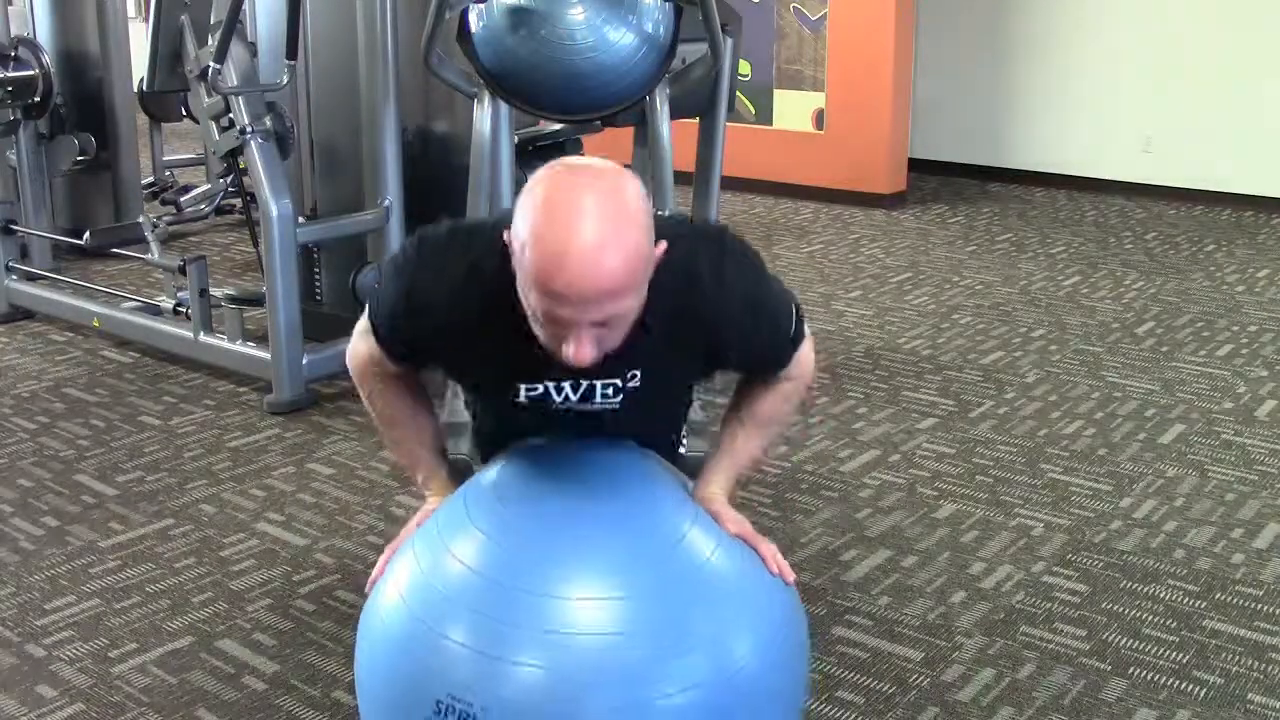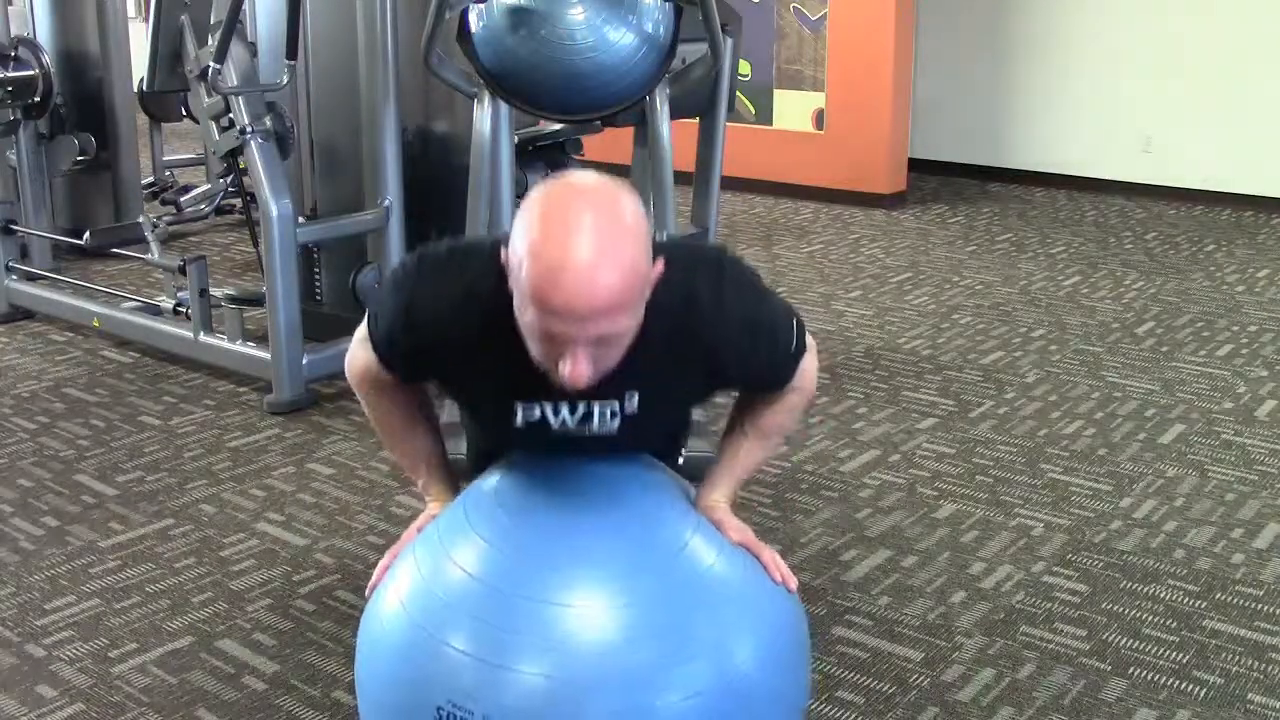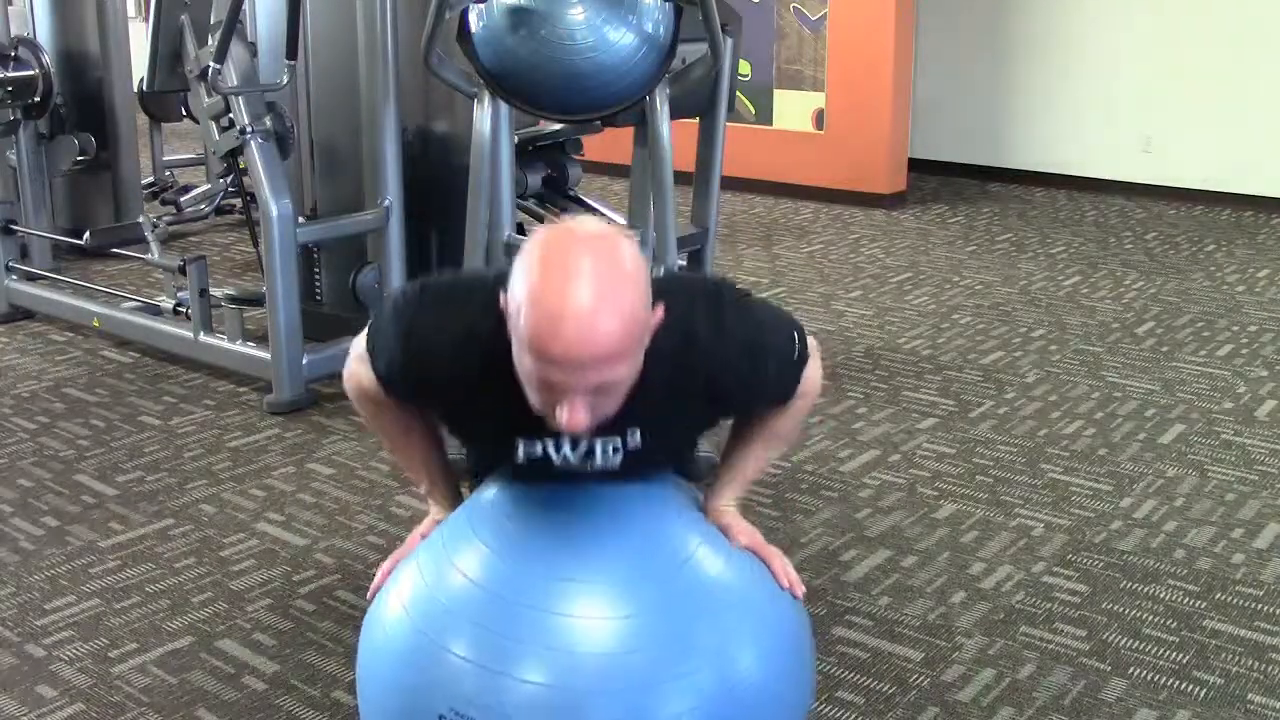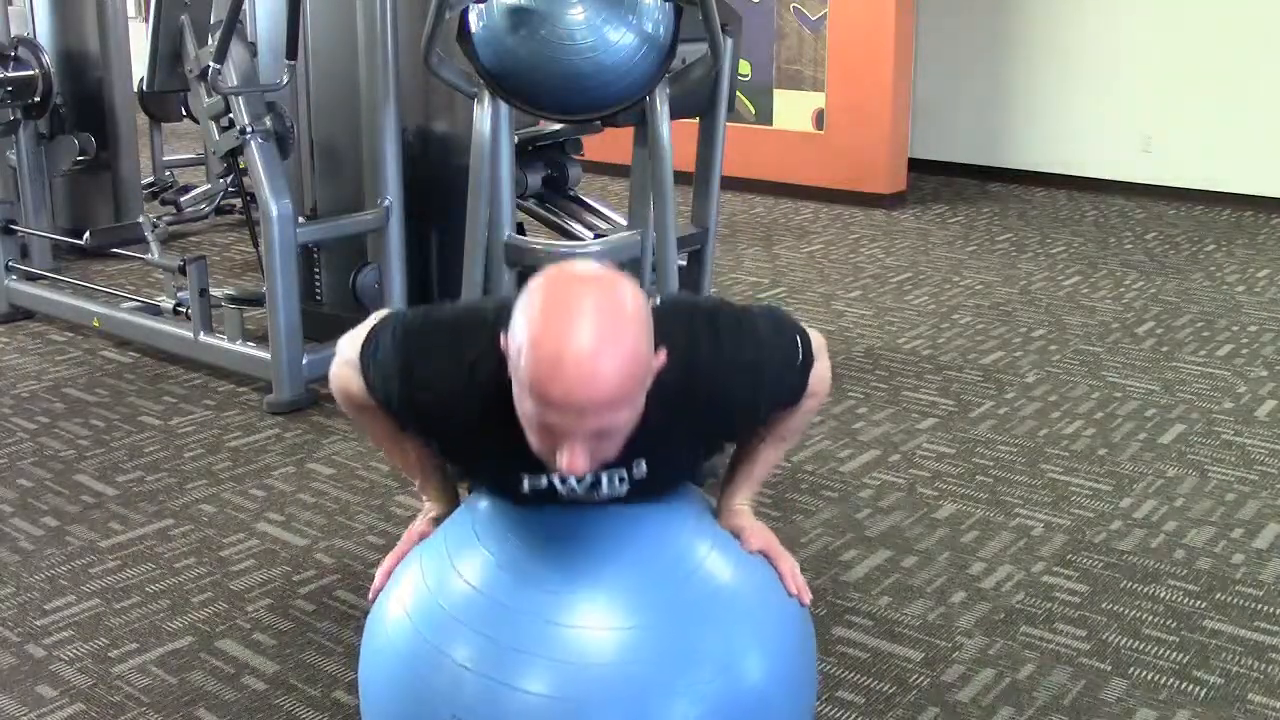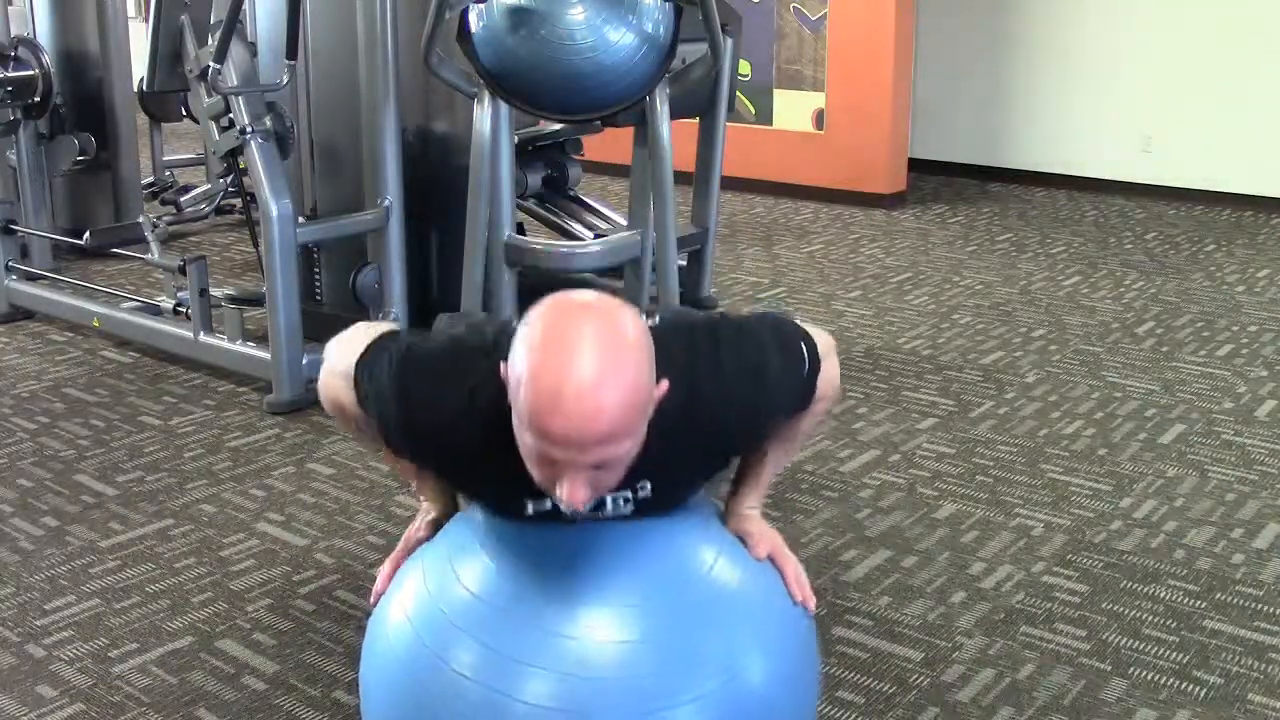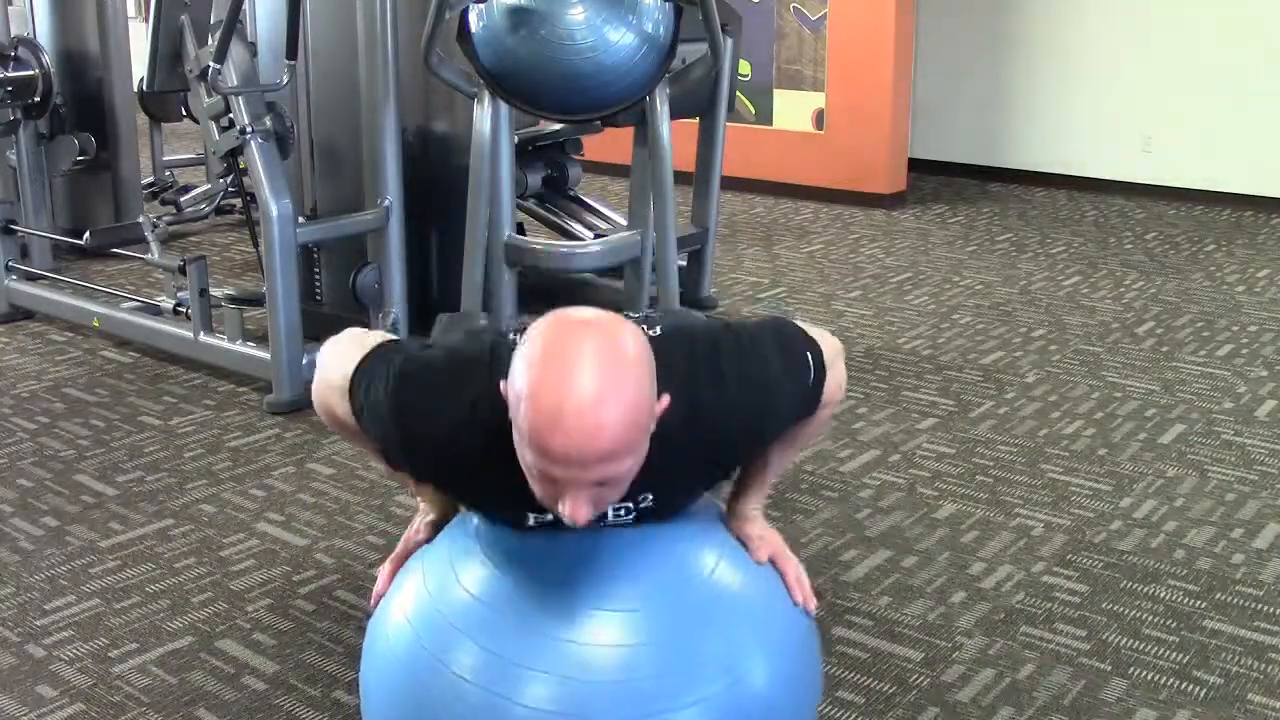
dt=0.1s
person 1, frame 1
left shoulder: (715, 276)
right shoulder: (439, 274)
left elbow: (790, 368)
right elbow: (374, 362)
left wrist: (713, 489)
right wrist: (437, 491)
person 1, frame 2
left shoulder: (716, 300)
right shoulder: (438, 297)
left elbow: (794, 377)
right elbow: (369, 368)
left wrist: (713, 496)
right wrist: (439, 495)
person 1, frame 3
left shoulder: (717, 332)
right shoulder: (439, 331)
left elbow: (801, 378)
right elbow: (367, 380)
left wrist: (722, 504)
right wrist: (442, 505)
person 1, frame 4
left shoulder: (719, 359)
right shoulder: (441, 364)
left elbow: (812, 376)
right elbow: (349, 366)
left wrist: (735, 502)
right wrist: (437, 496)
person 1, frame 5
left shoulder: (721, 377)
right shoulder: (441, 391)
left elbow: (819, 370)
right elbow: (338, 373)
left wrist: (744, 508)
right wrist: (437, 500)
person 1, frame 6
left shoulder: (726, 389)
right shoulder: (439, 400)
left elbow: (827, 364)
right elbow: (333, 367)
left wrist: (746, 509)
right wrist: (436, 500)
